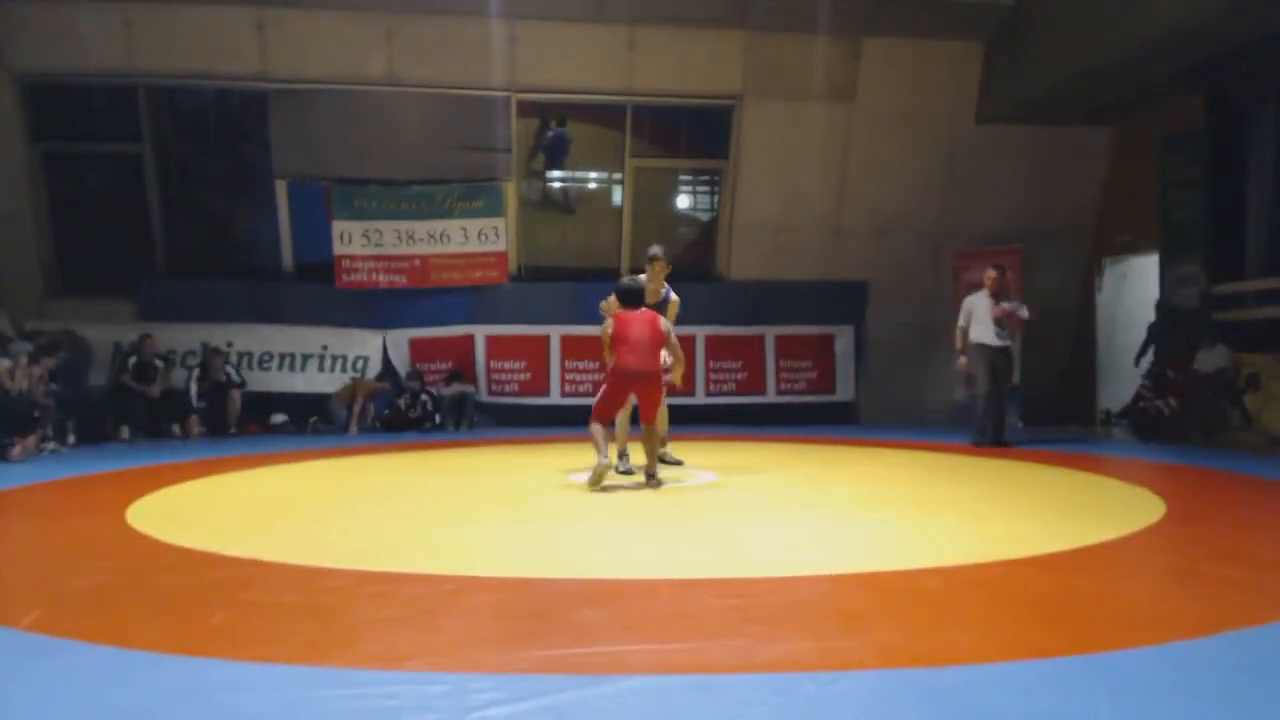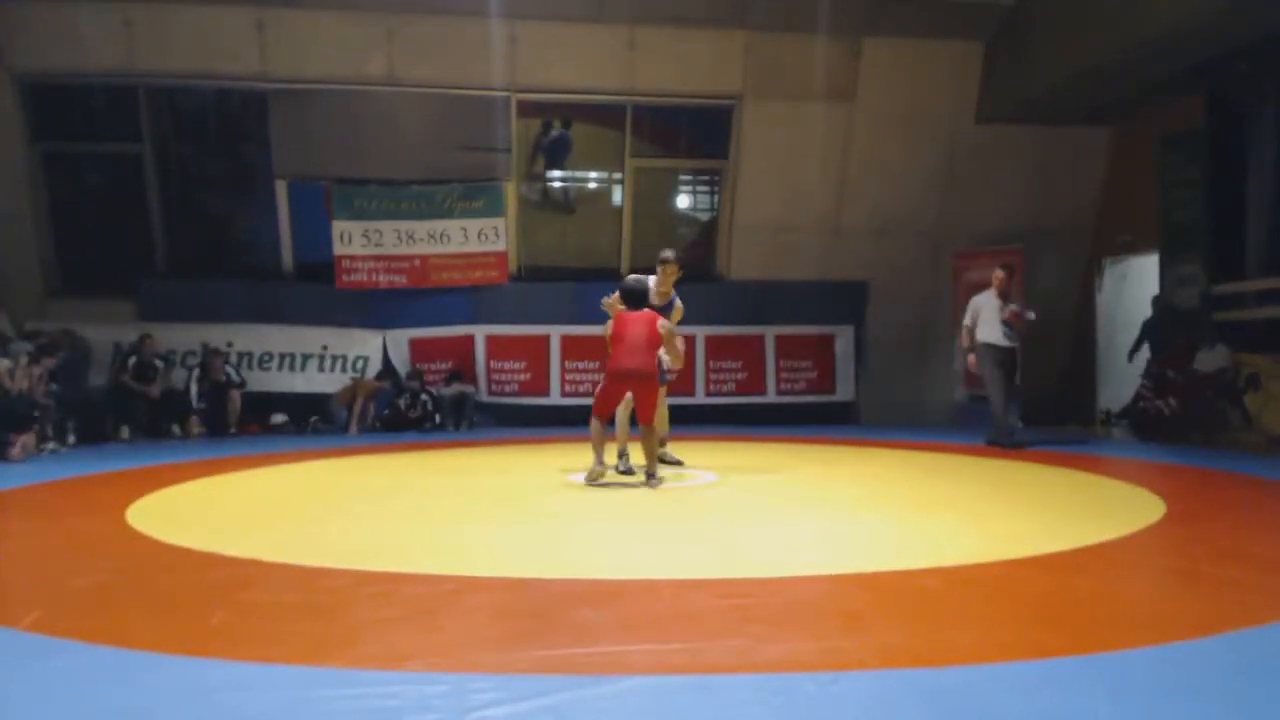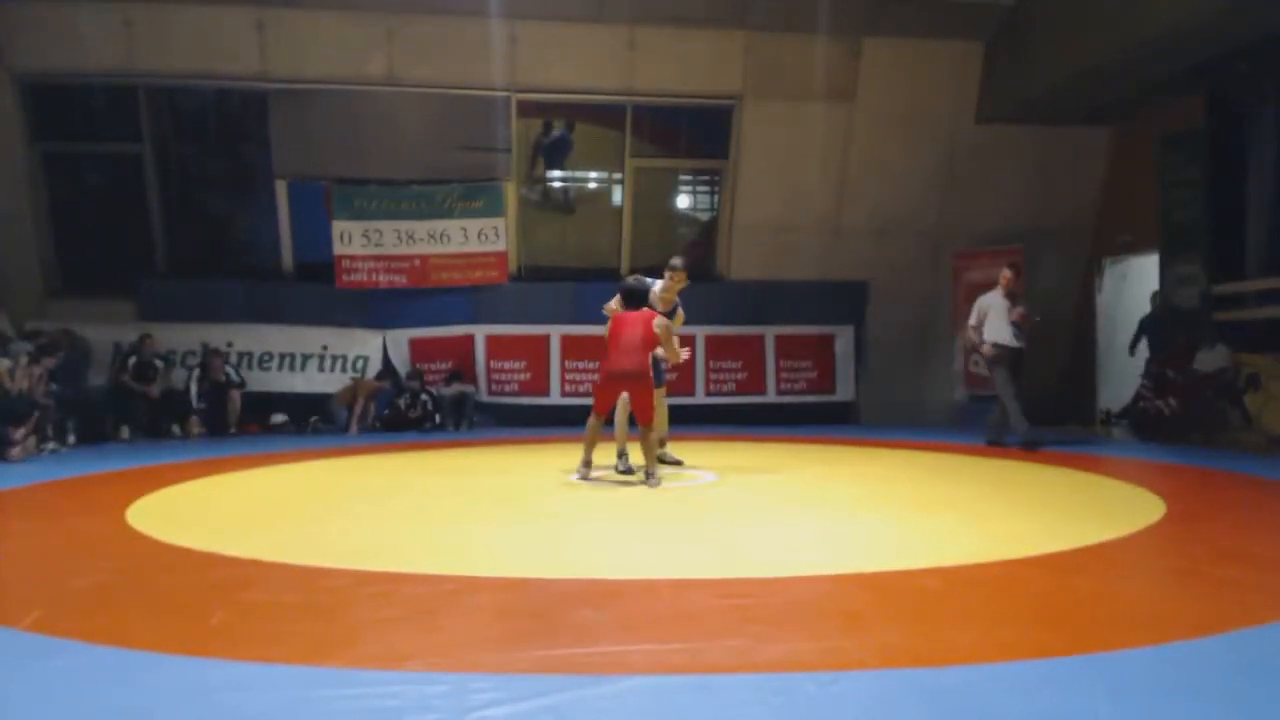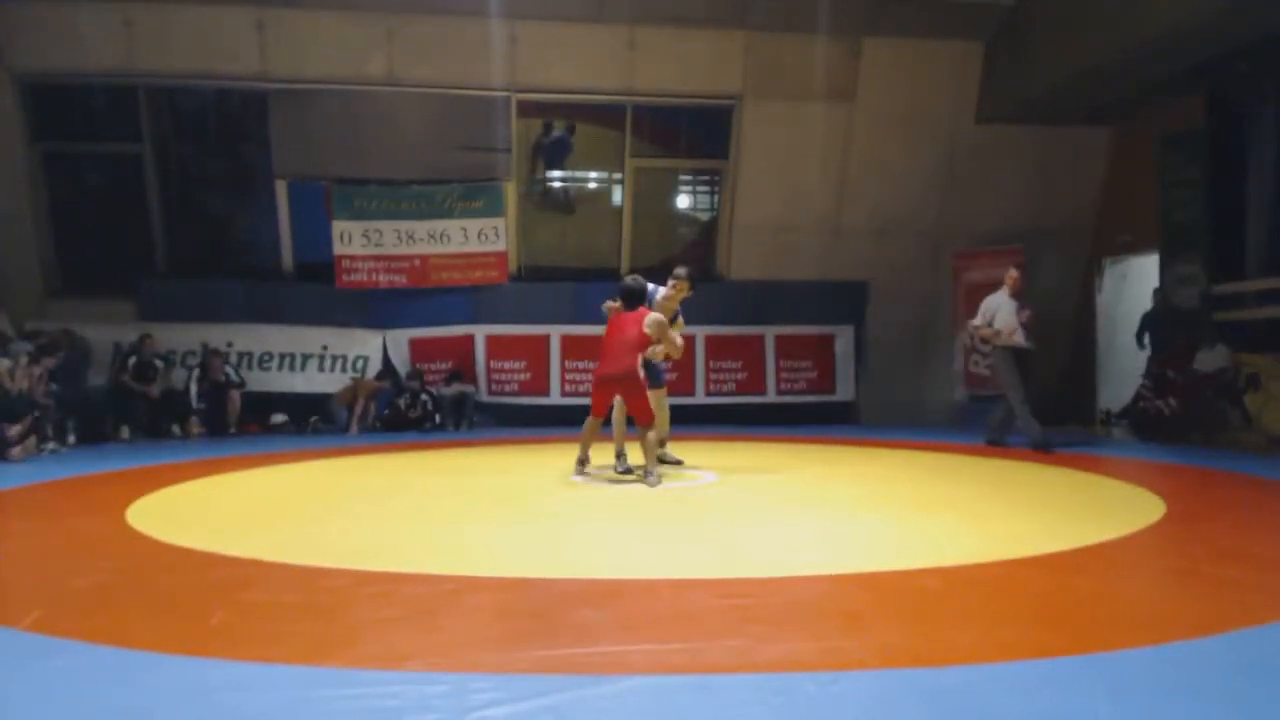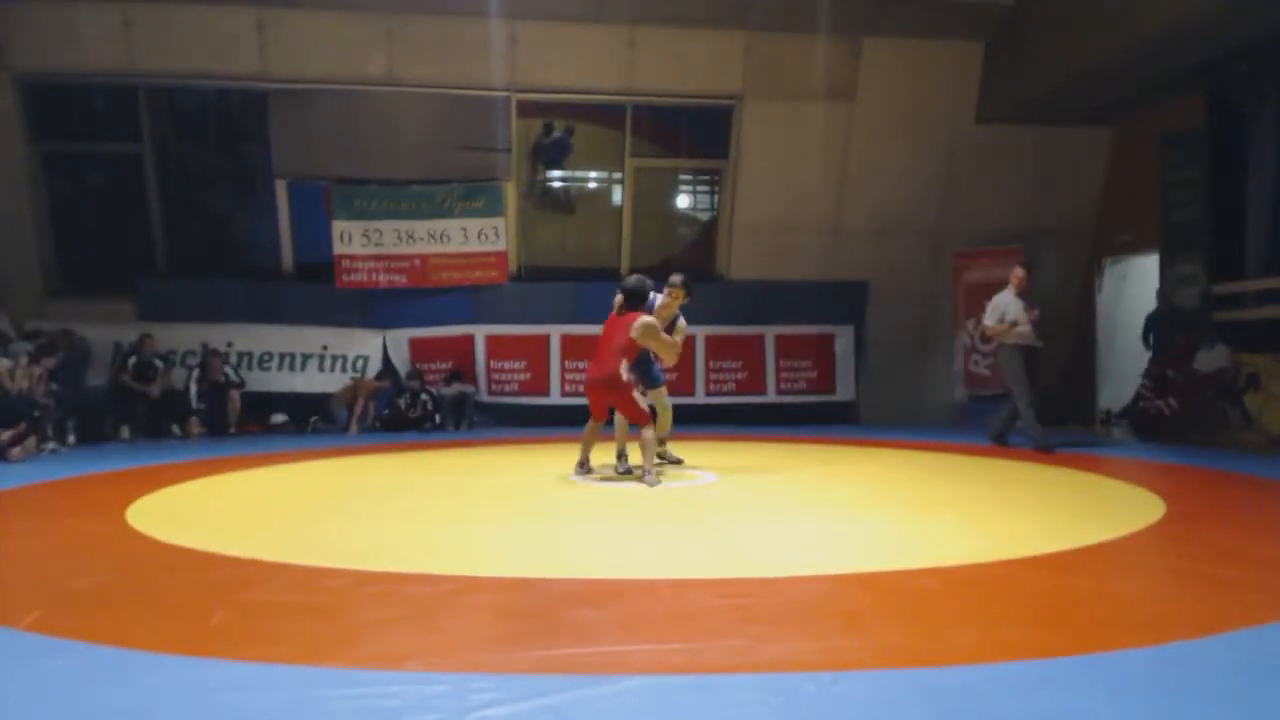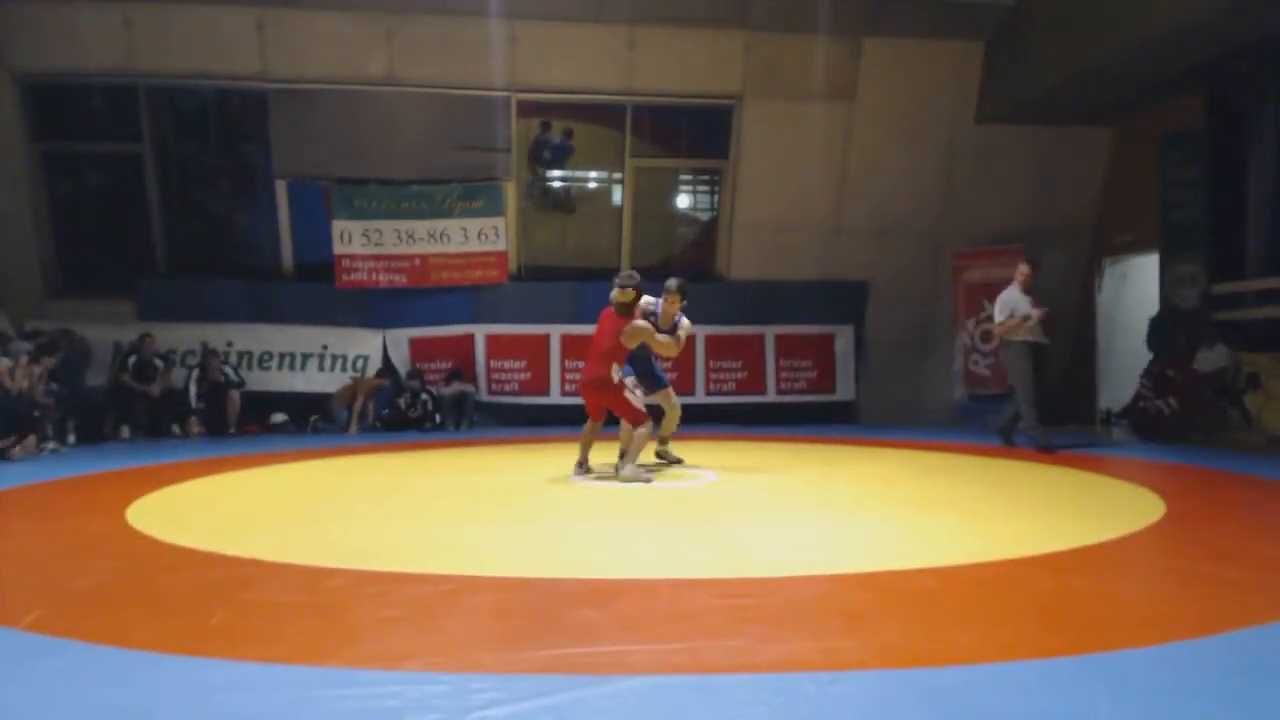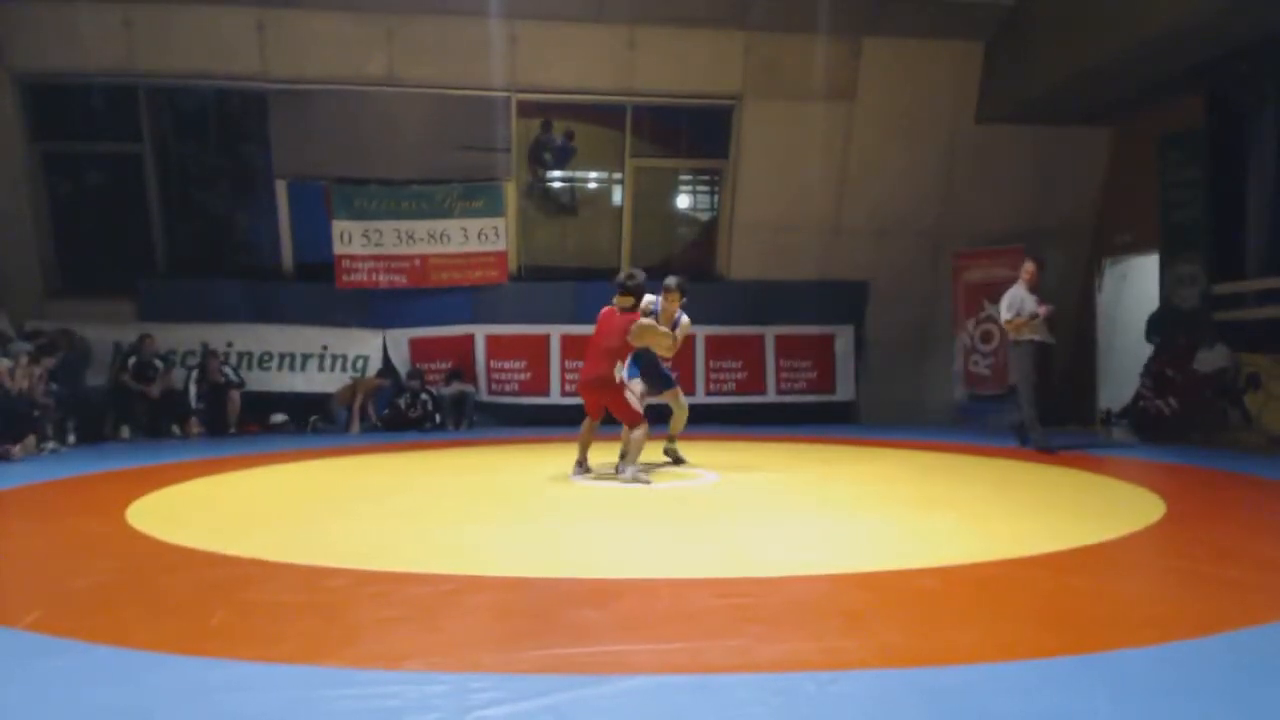
dt=0.1s
person 1, frame 1
left shoulder: (610, 322)
right shoulder: (661, 321)
right elbow: (679, 361)
right wrist: (676, 375)
left hip: (621, 373)
right hip: (651, 374)
left knee: (598, 420)
right knee: (649, 422)
left ankle: (603, 458)
right ankle: (652, 474)
person 1, frame 2
left shoulder: (612, 322)
right shoulder: (662, 322)
right elbow: (677, 361)
right wrist: (679, 347)
left hip: (617, 371)
right hip: (647, 374)
left knee: (598, 416)
right knee: (647, 424)
left ankle: (598, 462)
right ankle: (652, 473)
person 1, frame 3
left shoulder: (613, 319)
right shoulder: (660, 321)
right elbow: (673, 357)
left hip: (610, 371)
right hip: (639, 374)
left knee: (597, 414)
right knee: (646, 424)
left ankle: (585, 463)
right ankle: (652, 473)
person 1, frame 4
left shoulder: (613, 318)
right shoulder: (655, 319)
right elbow: (676, 348)
left wrist: (655, 350)
left hip: (603, 374)
right hip: (630, 376)
left knee: (597, 415)
right knee: (647, 424)
left ankle: (581, 461)
right ankle: (651, 472)
person 1, frame 5
left shoulder: (614, 316)
right shoulder: (647, 323)
right elbow: (670, 357)
left hip: (592, 379)
right hip: (615, 381)
left knee: (597, 418)
right knee: (646, 424)
left ankle: (582, 464)
right ankle: (648, 472)
person 1, frame 6
left shoulder: (606, 313)
right shoulder: (638, 327)
right elbow: (672, 350)
left hip: (587, 381)
right hip: (608, 382)
left knee: (595, 419)
right knee: (642, 422)
left ankle: (582, 464)
right ankle: (629, 466)
person 1, frame 7
left shoulder: (604, 313)
right shoulder: (643, 324)
right elbow: (670, 344)
left hip: (586, 379)
right hip: (609, 380)
left knee: (593, 416)
right knee: (638, 424)
left ankle: (580, 463)
right ankle: (629, 469)
person 2, frame 1
left shoulder: (672, 300)
right elbow: (609, 309)
left knee: (660, 402)
right knee: (626, 400)
left ankle: (663, 449)
right ankle: (622, 457)
person 2, frame 2
left shoulder: (676, 305)
right elbow: (612, 306)
right wrist: (613, 308)
left knee: (661, 402)
right knee: (626, 399)
left ankle: (662, 450)
right ankle: (622, 457)
person 2, frame 3
left shoulder: (677, 314)
right elbow: (613, 307)
right wrist: (613, 309)
left knee: (660, 404)
right knee: (625, 399)
left ankle: (662, 449)
right ankle: (621, 456)
person 2, frame 4
left shoulder: (677, 320)
right shoulder: (644, 291)
right elbow: (616, 312)
left knee: (662, 404)
right knee: (622, 399)
left ankle: (662, 450)
right ankle: (620, 457)
person 2, frame 5
left shoulder: (680, 324)
right shoulder: (644, 300)
left hip: (645, 358)
left knee: (665, 406)
left ankle: (662, 448)
right ankle: (621, 457)
person 2, frame 6
left shoulder: (683, 324)
right shoulder: (647, 304)
left hip: (647, 362)
right hip: (626, 358)
left knee: (674, 406)
left ankle: (663, 448)
right ankle: (624, 456)
person 2, frame 7
left shoulder: (683, 321)
right shoulder: (646, 302)
left elbow: (670, 350)
left hip: (655, 363)
right hip: (633, 359)
left knee: (682, 406)
right knee: (636, 400)
left ankle: (671, 446)
person 3, frame 1
left shoulder: (1011, 302)
right shoulder: (972, 300)
left elbow: (1025, 322)
right elbow: (962, 328)
left wrist: (1007, 316)
right wrist: (961, 353)
left hip: (1003, 352)
right hip: (981, 350)
left knee: (1001, 396)
right knee: (984, 391)
left ankle: (995, 436)
right ankle: (979, 435)
person 3, frame 2
left shoulder: (1016, 303)
right shoulder: (979, 300)
right elbow: (967, 327)
left wrist: (1015, 317)
right wrist: (969, 351)
left hip: (1010, 353)
right hip: (988, 350)
left knee: (1005, 396)
right knee: (998, 393)
left ankle: (996, 436)
right ankle: (1006, 435)
person 3, frame 3
left shoulder: (1020, 302)
right shoulder: (986, 300)
right elbow: (972, 327)
left wrist: (1023, 318)
right wrist: (981, 344)
left hip: (1016, 353)
right hip: (996, 352)
left knee: (1006, 396)
right knee: (1009, 395)
left ankle: (994, 436)
right ankle: (1025, 436)
person 3, frame 4
right shoulder: (993, 301)
right elbow: (976, 328)
left wrist: (1030, 320)
right wrist: (999, 332)
left hip: (1022, 353)
right hip: (1004, 353)
left knee: (1011, 398)
right knee: (1017, 398)
left ankle: (995, 435)
right ankle: (1036, 437)
person 3, frame 5
left shoulder: (1027, 301)
right shoulder: (1000, 300)
left elbow: (1031, 324)
right elbow: (989, 330)
left wrist: (1035, 319)
right wrist: (1015, 323)
left hip: (1028, 351)
right hip: (1011, 351)
left knee: (1017, 397)
right knee: (1024, 396)
left ankle: (999, 432)
right ankle: (1038, 440)
person 3, frame 6
left shoulder: (1031, 297)
right shoulder: (1007, 297)
right elbow: (1001, 328)
left wrist: (1042, 315)
right wrist: (1027, 317)
left hip: (1034, 348)
right hip: (1017, 349)
left knee: (1024, 396)
right knee: (1026, 396)
left ankle: (1006, 427)
right ankle: (1038, 440)
person 3, frame 7
left shoulder: (1037, 296)
right shoulder: (1013, 295)
right elbow: (1009, 325)
left wrist: (1047, 314)
right wrist: (1036, 314)
left hip: (1041, 347)
right hip: (1024, 349)
left knee: (1032, 396)
right knee: (1028, 396)
left ankle: (1022, 426)
right ankle: (1038, 440)
